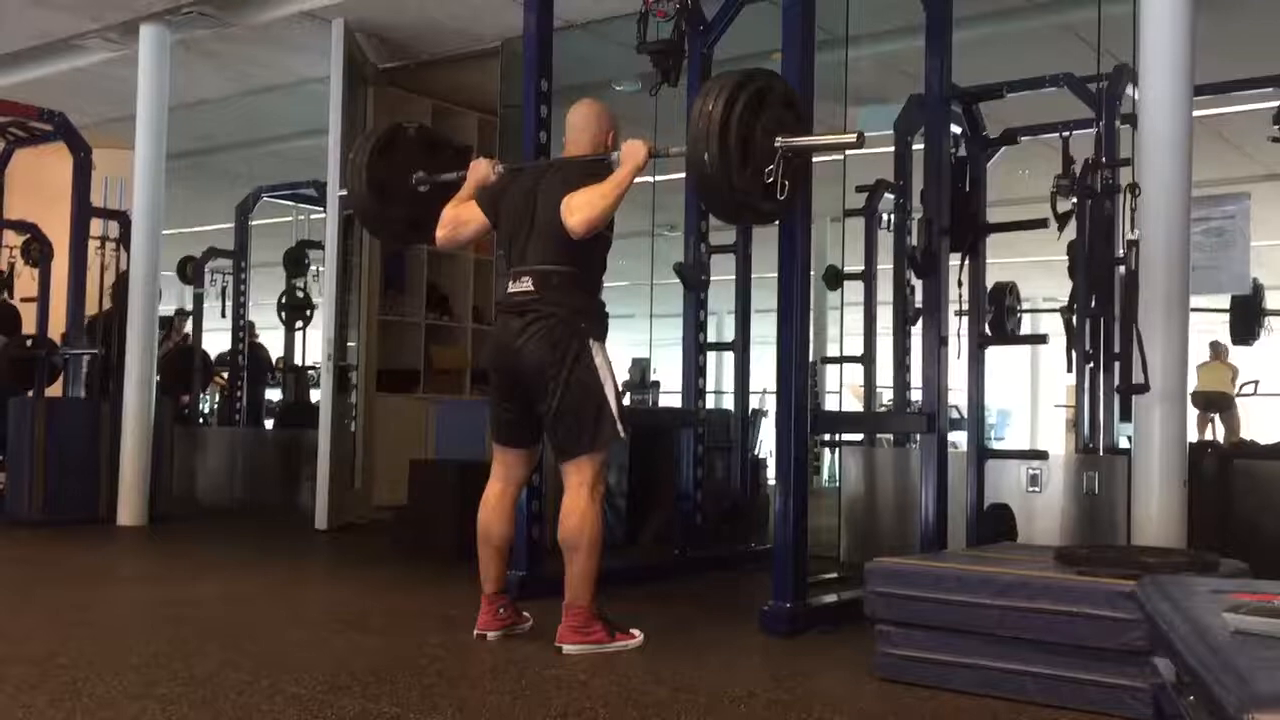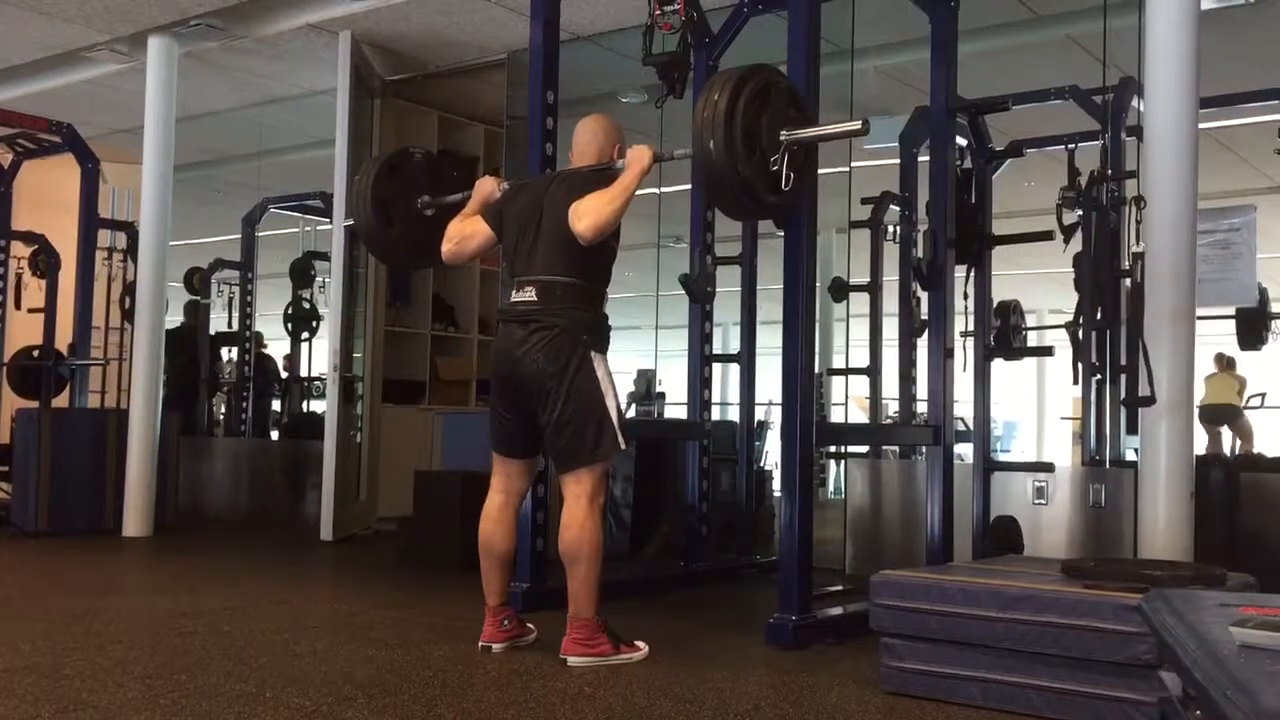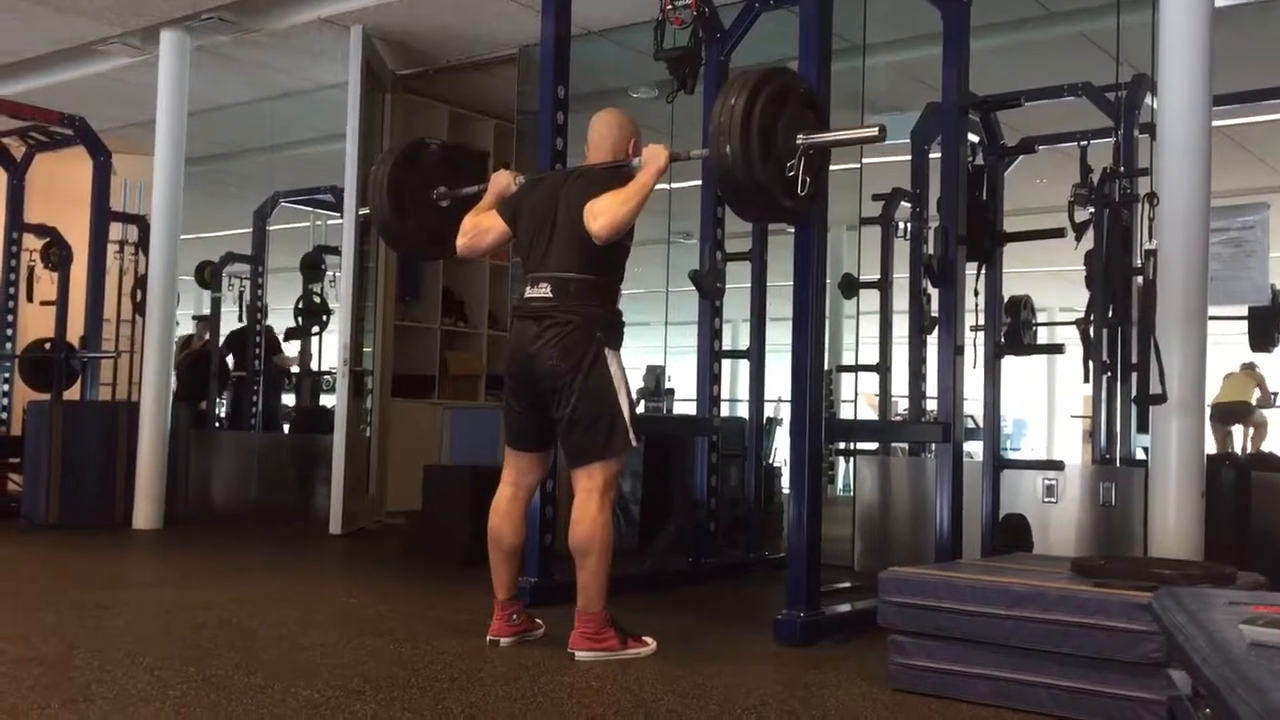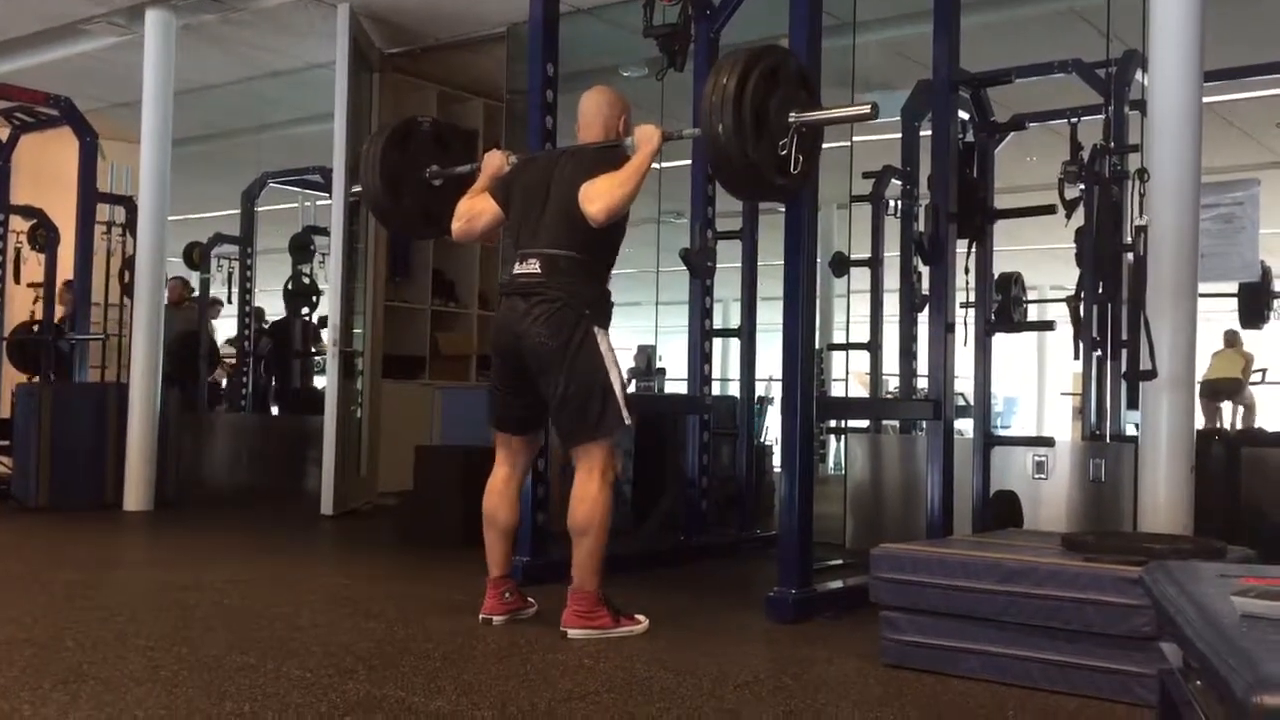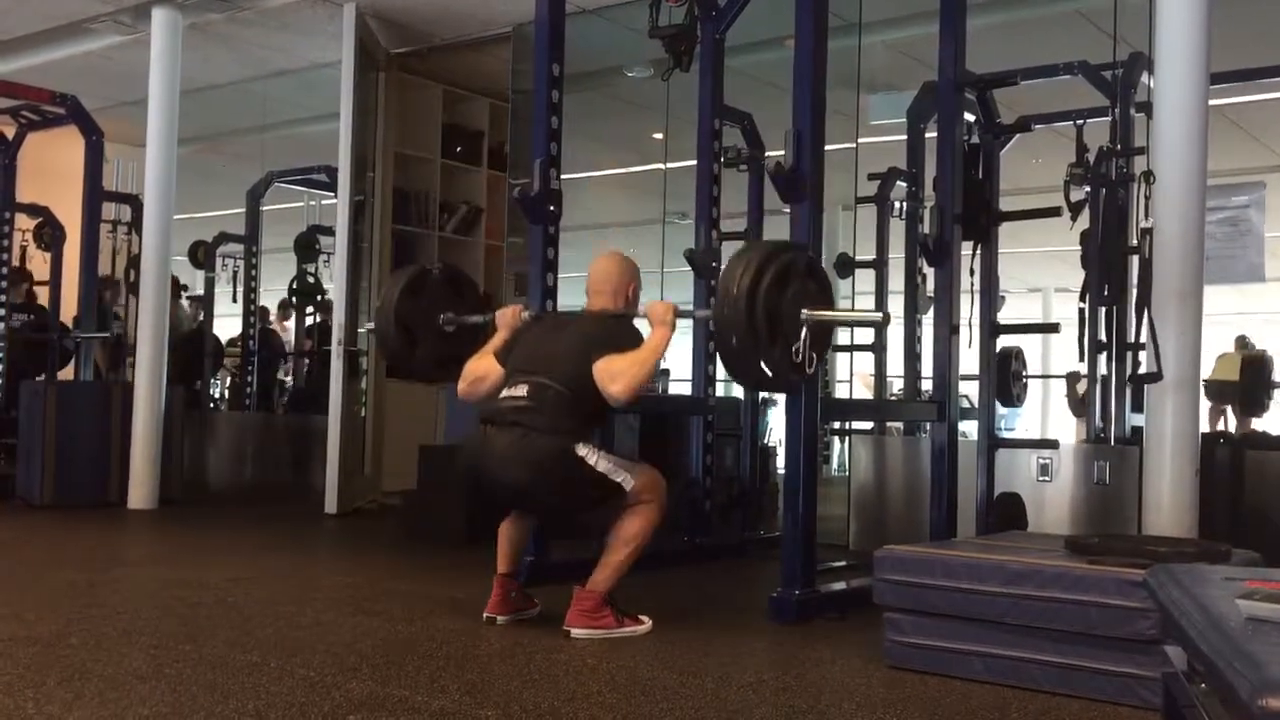
dt=1s
person 1, frame 1
left shoulder: (513, 181)
right shoulder: (594, 172)
left elbow: (447, 232)
right elbow: (578, 220)
left wrist: (473, 182)
right wrist: (629, 166)
left hip: (509, 334)
right hip: (563, 335)
left knee: (506, 474)
right knee: (584, 478)
left ankle: (493, 608)
right ankle: (580, 622)
person 1, frame 2
left shoulder: (520, 193)
right shoulder: (602, 183)
left elbow: (453, 247)
right elbow: (586, 225)
left wrist: (479, 200)
right wrist: (635, 171)
left hip: (511, 342)
right hip: (565, 344)
left knee: (505, 485)
right knee: (584, 488)
left ankle: (497, 620)
right ankle: (584, 634)
person 1, frame 3
left shoulder: (535, 188)
right shoulder: (617, 180)
left elbow: (467, 242)
right elbow: (601, 225)
left wrist: (495, 193)
right wrist: (652, 170)
left hip: (526, 336)
right hip: (579, 339)
left knee: (516, 478)
right knee: (595, 483)
left ankle: (506, 614)
right ankle: (592, 629)
person 1, frame 4
left shoulder: (529, 167)
right shoulder: (611, 159)
left elbow: (463, 225)
right elbow: (598, 207)
left wrist: (488, 174)
right wrist: (646, 150)
left hip: (512, 317)
right hip: (566, 319)
left knee: (509, 463)
right knee: (595, 465)
left ankle: (499, 592)
right ankle: (585, 607)
person 1, frame 5
left shoulder: (538, 326)
right shoulder: (617, 331)
left elbow: (469, 386)
right elbow: (618, 387)
left wrist: (504, 331)
right wrist: (661, 330)
left hip: (479, 454)
right hip: (534, 455)
right knee: (648, 491)
left ankle: (504, 593)
right ankle: (590, 605)
